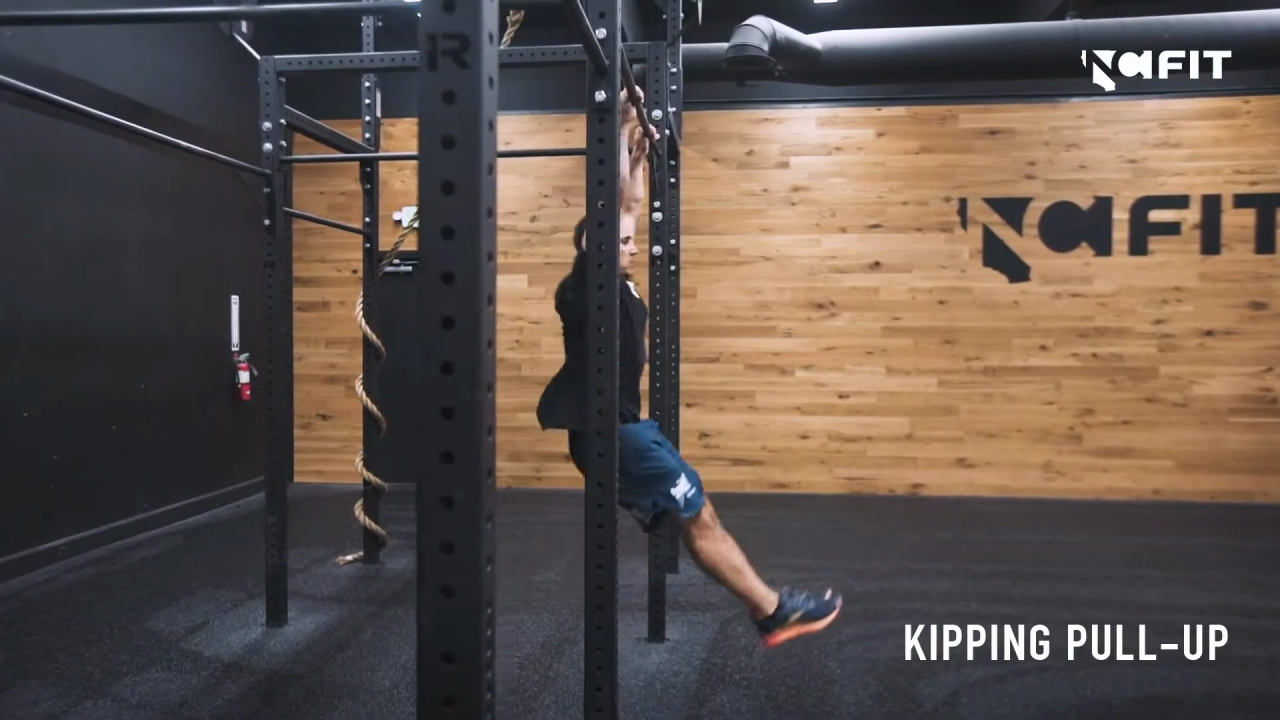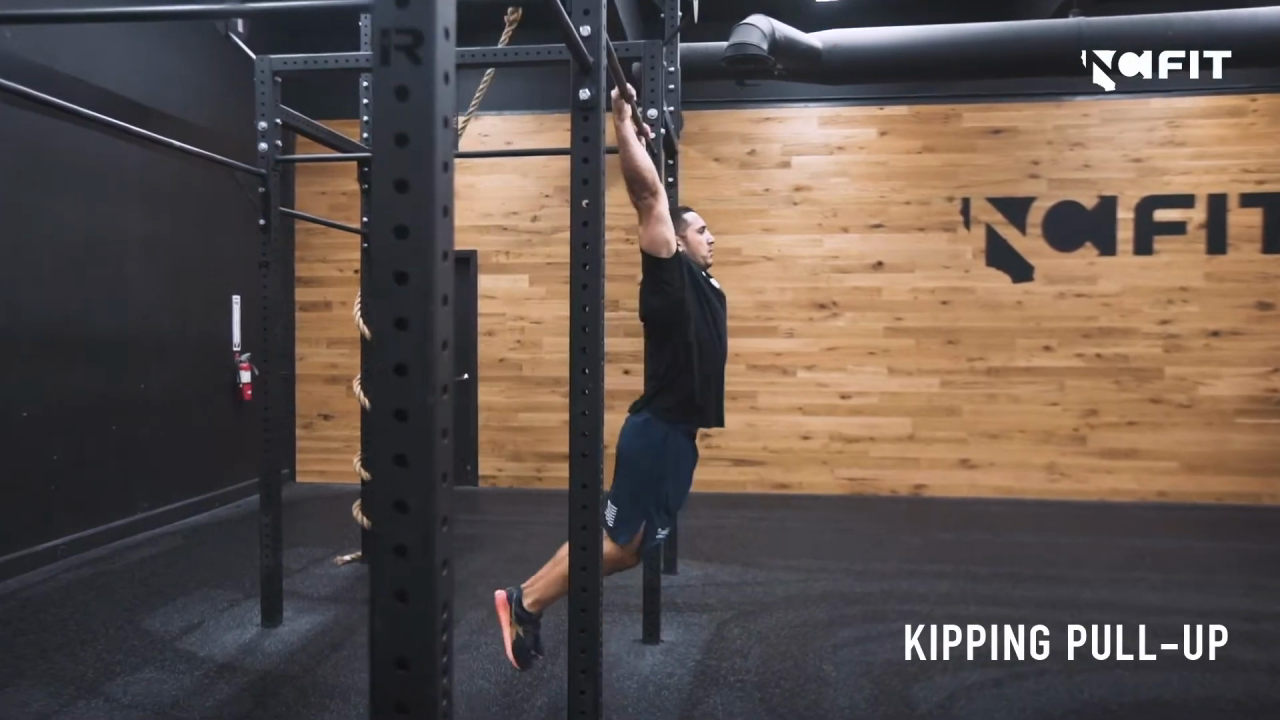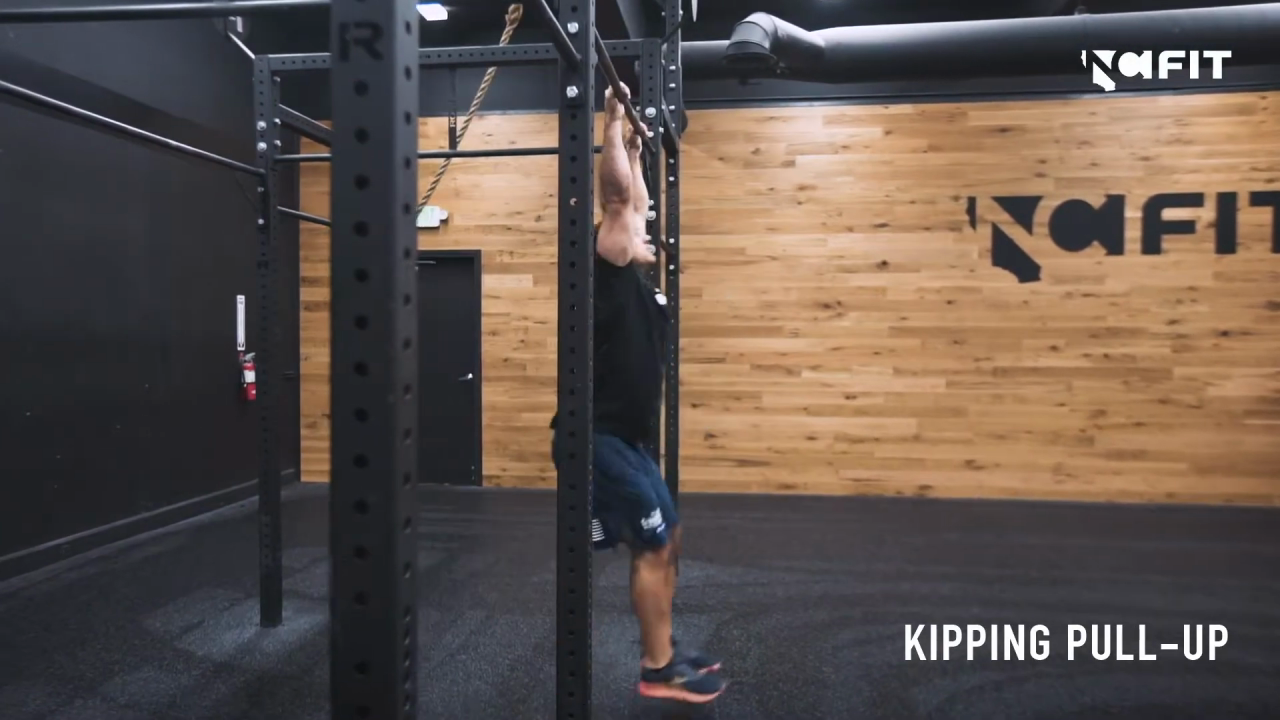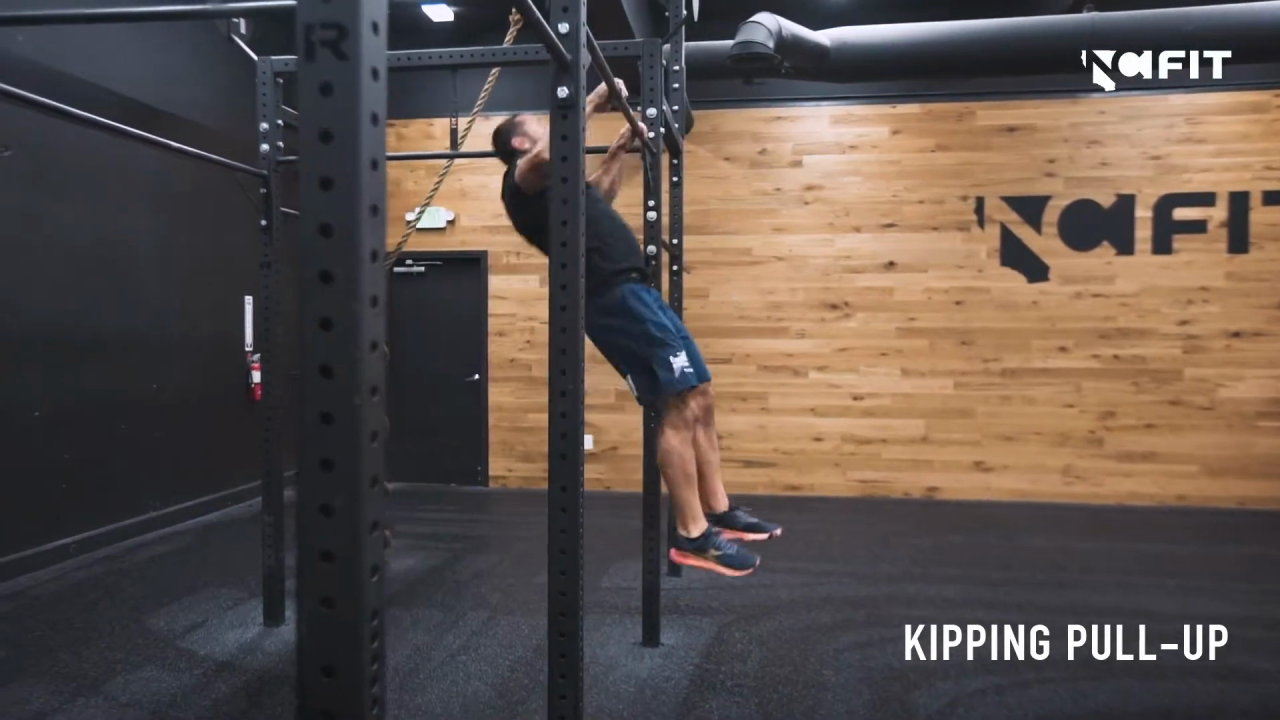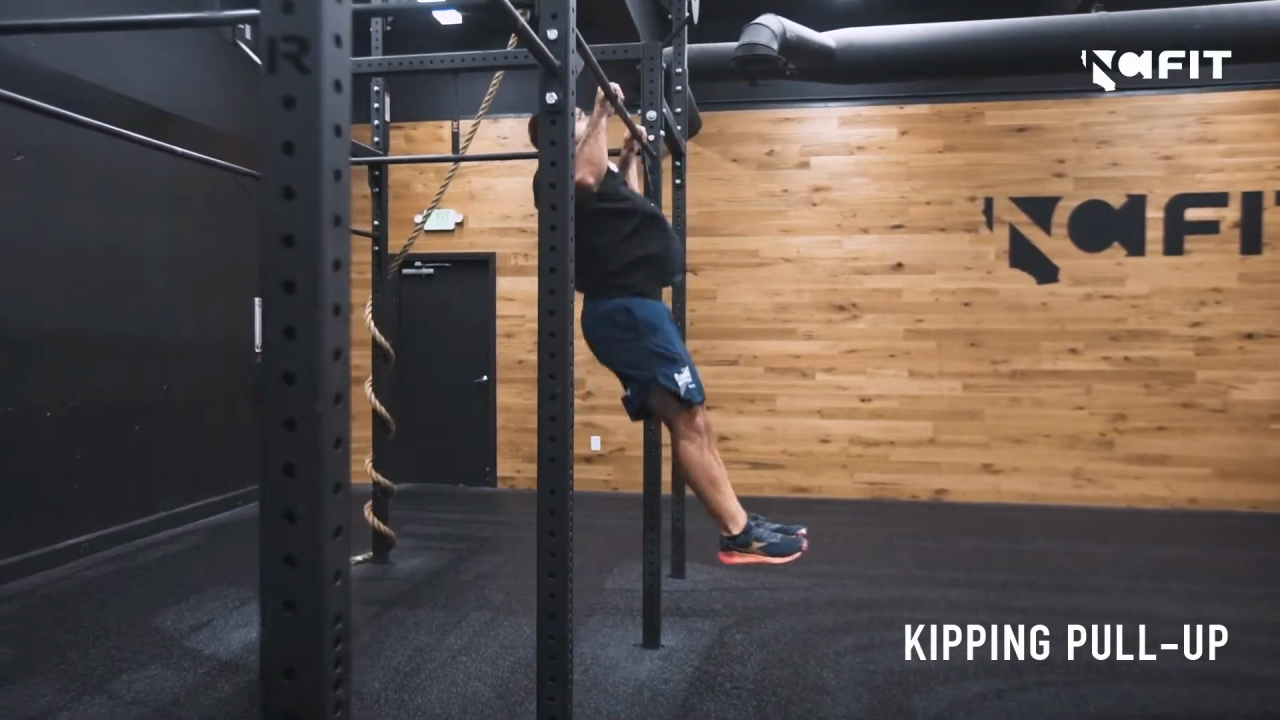
dt=0.3s
person 1, frame 1
left shoulder: (612, 287)
right shoulder: (586, 285)
left elbow: (632, 202)
right elbow: (614, 203)
left wrist: (638, 150)
right wrist: (622, 129)
left hip: (620, 426)
right hip: (608, 429)
left knee: (694, 515)
right knee: (697, 516)
left ankle: (772, 605)
right ankle: (774, 611)
person 1, frame 2
left shoulder: (695, 280)
right shoulder: (671, 274)
left elbow: (651, 188)
right elbow: (648, 194)
left wrist: (639, 137)
right wrist: (623, 125)
left hip: (673, 427)
right hip: (661, 429)
left knee: (631, 543)
right knee: (621, 540)
right ankle: (525, 605)
person 1, frame 3
left shoulder: (628, 286)
right shoulder: (617, 282)
left elbow: (633, 202)
right elbow: (620, 200)
left wrist: (627, 138)
right wrist: (611, 121)
left hip: (616, 438)
right hip: (599, 440)
left knee: (661, 540)
right knee: (658, 544)
left ankle: (665, 652)
right ankle: (661, 666)
person 1, frame 4
right shoulder: (527, 184)
left elbow: (597, 191)
right elbow: (550, 158)
left wrist: (619, 151)
right wrist: (592, 101)
left hip: (628, 292)
right hip: (618, 294)
left knee: (701, 400)
right knee: (683, 408)
left ankle: (718, 513)
right ankle: (694, 534)
person 1, frame 5
right shoulder: (572, 183)
left elbow: (630, 196)
right elbow: (584, 176)
left wrist: (632, 150)
right wrist: (602, 112)
left hip: (630, 306)
right hip: (622, 309)
left knee: (691, 418)
right knee: (688, 419)
left ankle: (743, 522)
right ankle: (741, 534)
